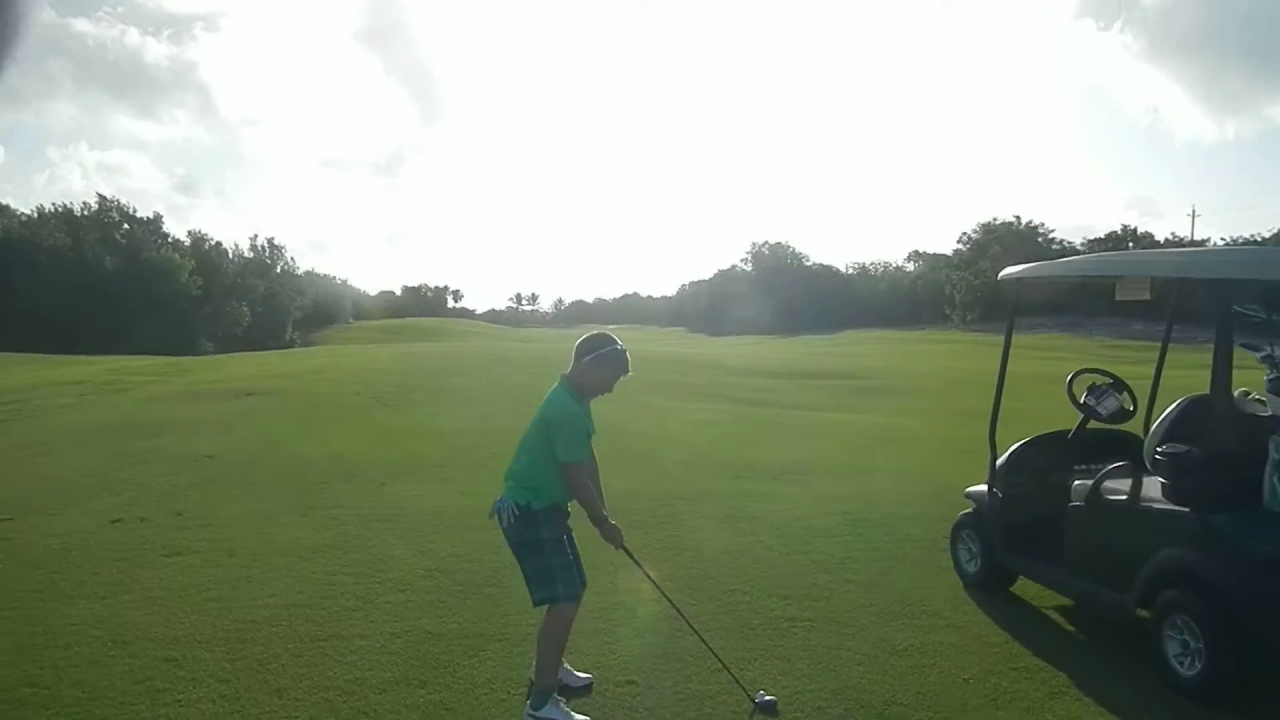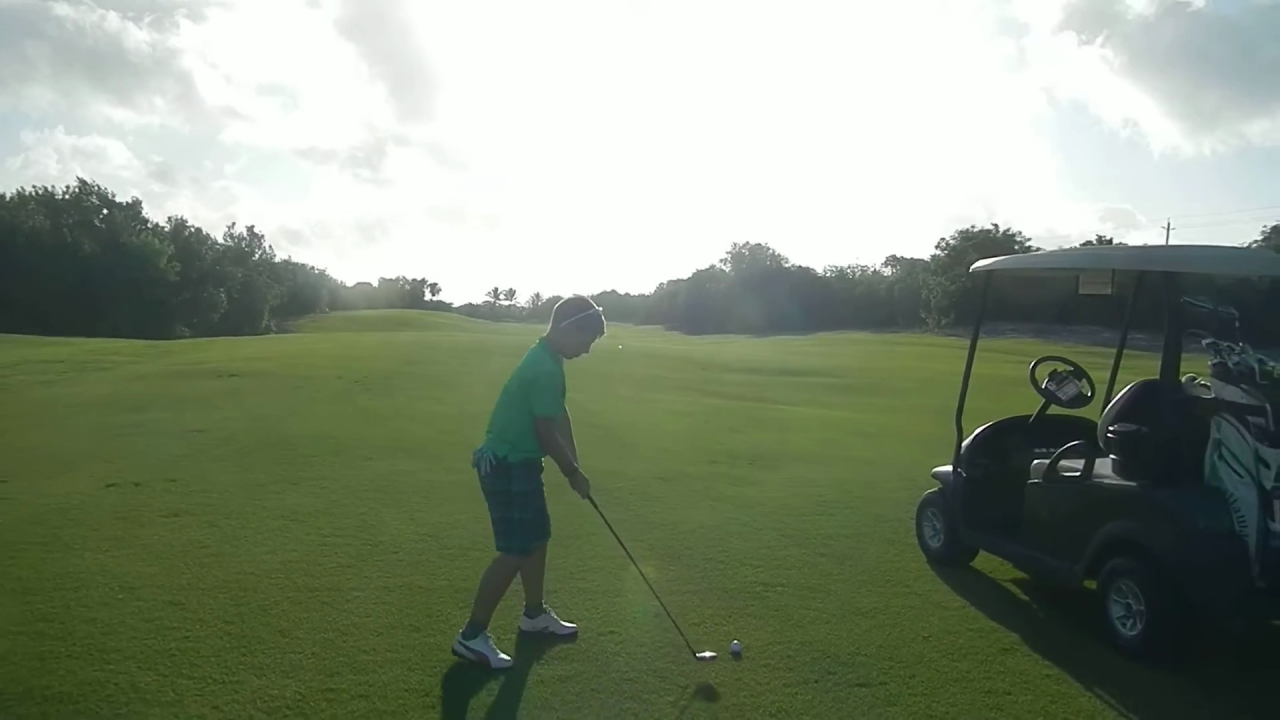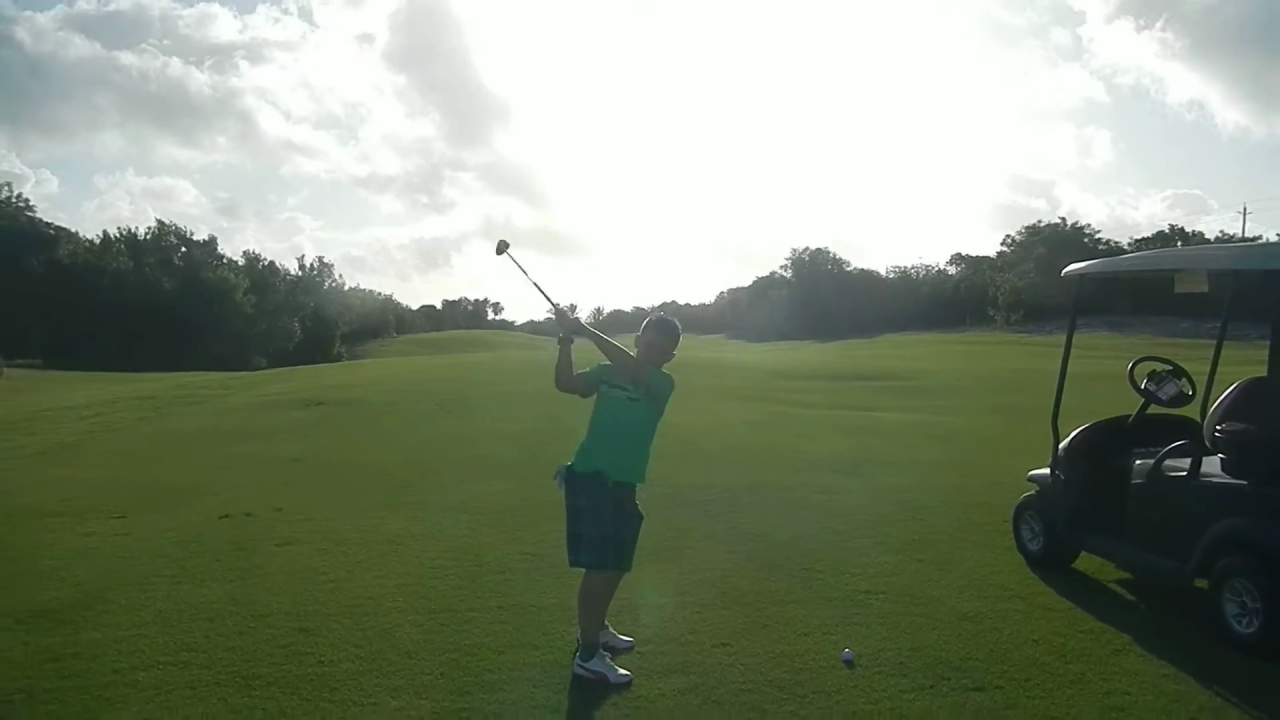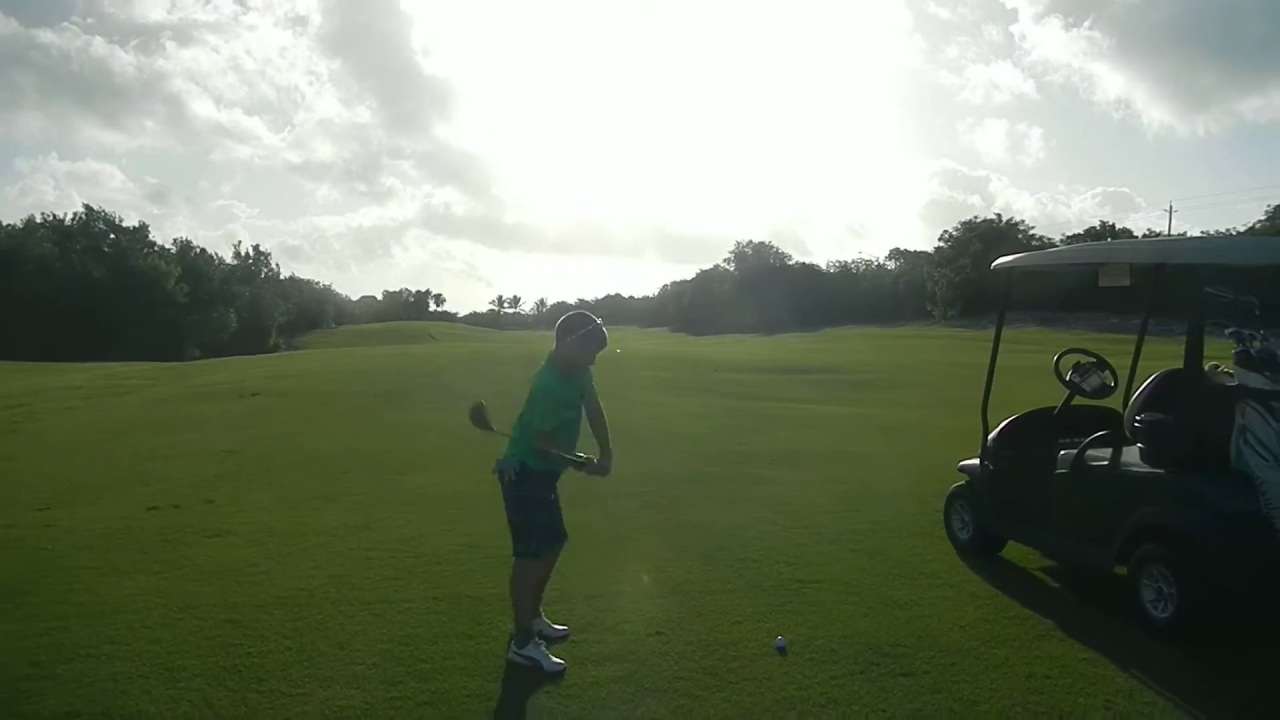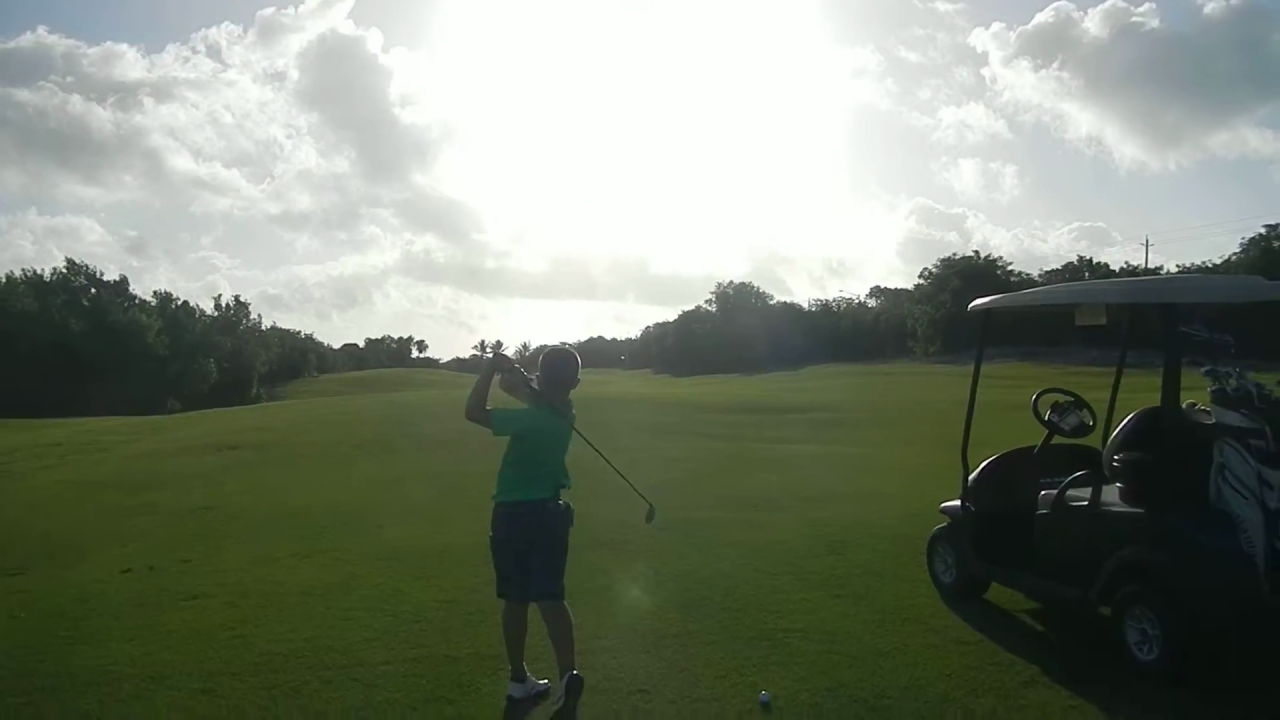
dt=1s
person 1, frame 1
left shoulder: (575, 401)
right shoulder: (566, 410)
left elbow: (588, 460)
right elbow: (576, 477)
left wrist: (603, 513)
right wrist: (603, 523)
left hip: (544, 506)
right hip: (529, 512)
left knee: (572, 589)
right knee: (564, 600)
left ankle: (551, 664)
person 1, frame 2
left shoulder: (547, 360)
right shoulder: (545, 370)
left elbow: (561, 418)
right elbow: (547, 431)
left wrist: (574, 464)
right wrist: (572, 472)
left hip: (520, 461)
right hip: (508, 465)
left knee: (536, 539)
right knee: (515, 550)
left ankle: (536, 613)
right ankle: (472, 635)
person 1, frame 3
left shoulder: (663, 385)
right shoulder: (607, 373)
left elbow: (631, 367)
right elbow: (566, 383)
left wrist: (587, 332)
right wrist: (566, 341)
left hip: (623, 483)
right hip: (590, 478)
left knee: (616, 564)
right knee: (598, 566)
left ankle: (597, 628)
right ankle: (588, 655)
person 1, frame 4
left shoulder: (578, 374)
right shoulder: (548, 386)
left elbow: (595, 411)
right elbow: (542, 443)
left wrist: (606, 452)
right wrist: (578, 462)
left hip: (539, 472)
right hip: (525, 473)
left knee: (548, 547)
right knee: (532, 552)
left ankle: (530, 619)
right ankle: (523, 643)
person 1, frame 5
left shoulder: (532, 418)
right shoulder: (562, 411)
left elbow: (474, 412)
right elbow: (516, 386)
left wrist: (491, 369)
right wrist: (508, 371)
left hip: (512, 513)
right hip: (548, 511)
left knee: (515, 598)
right knee: (551, 596)
left ankle: (519, 677)
right ankle: (567, 674)
